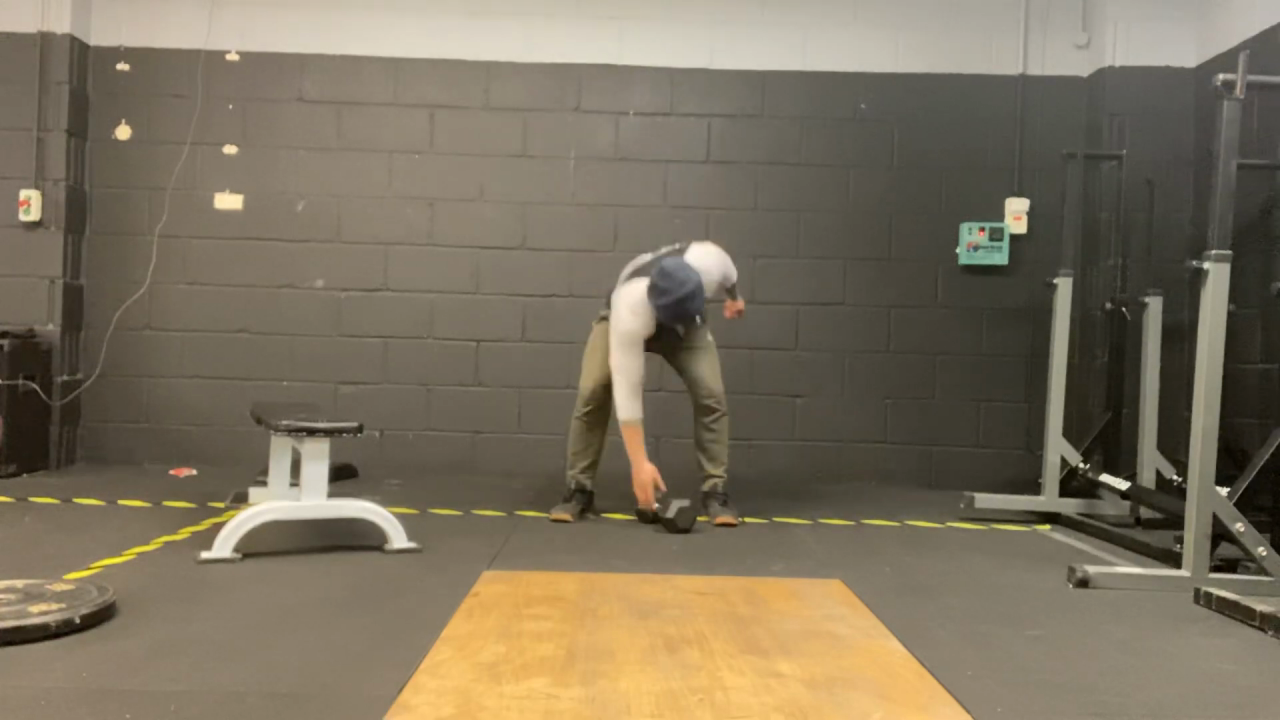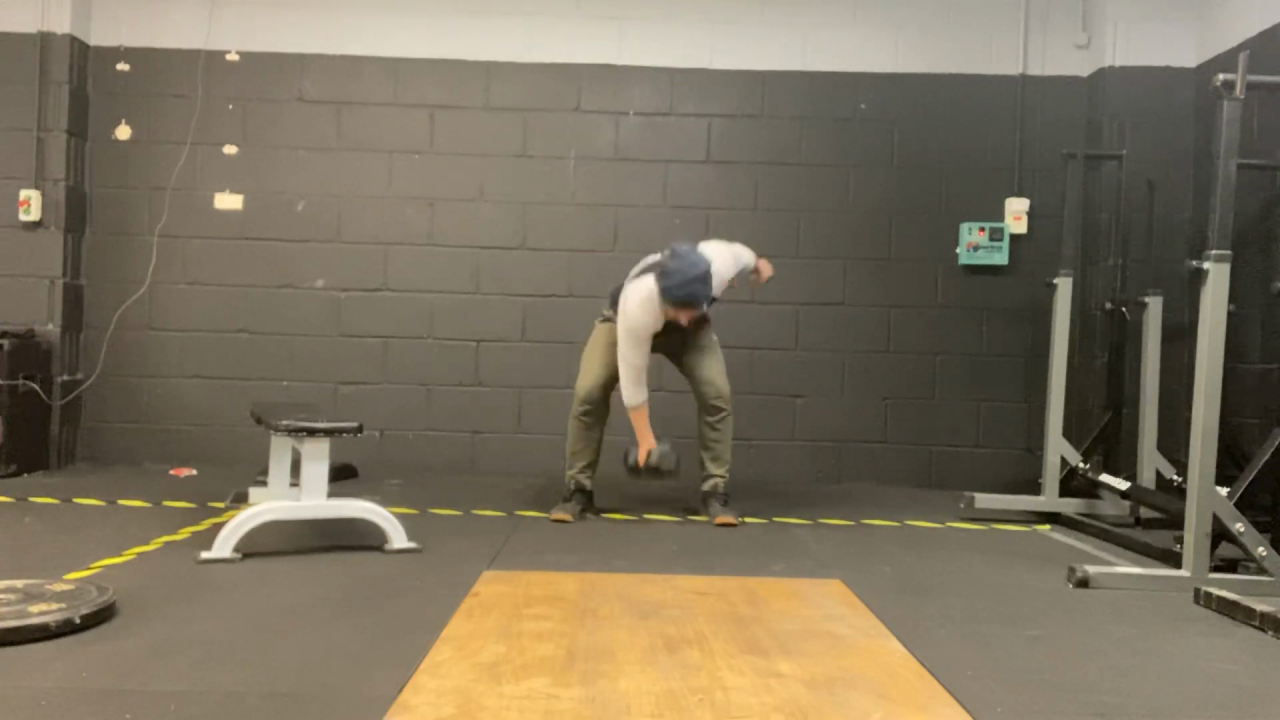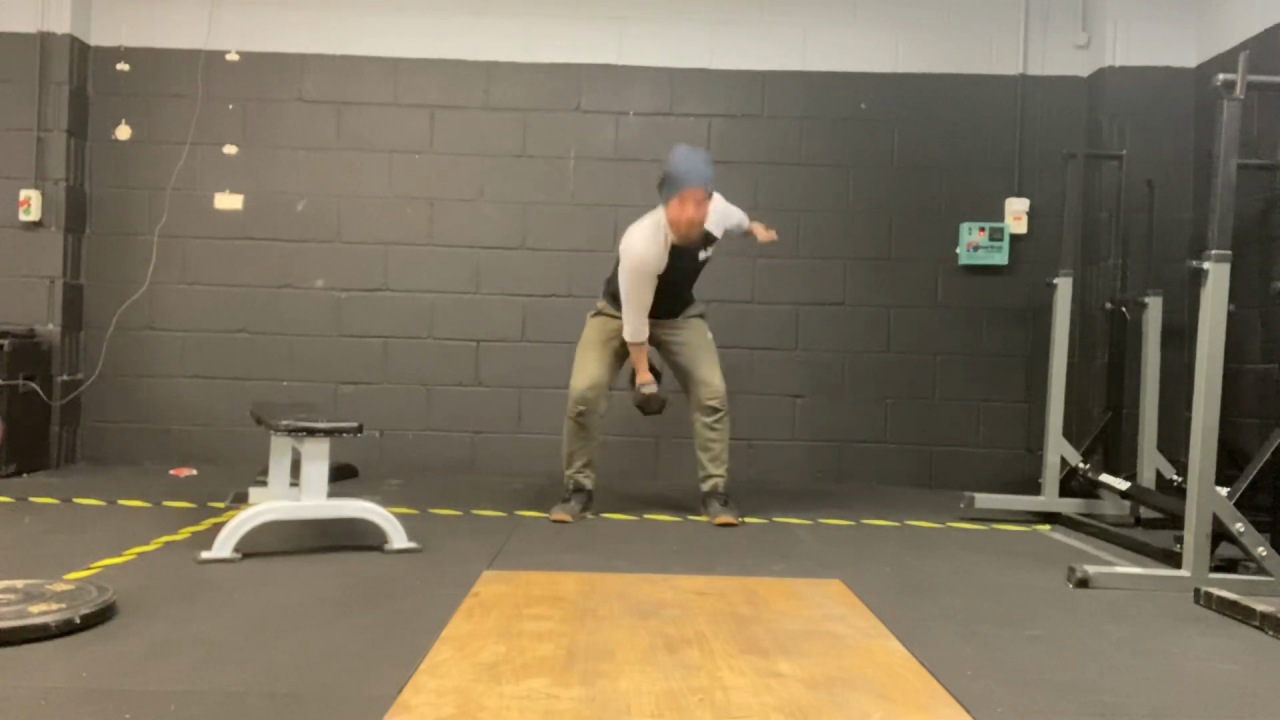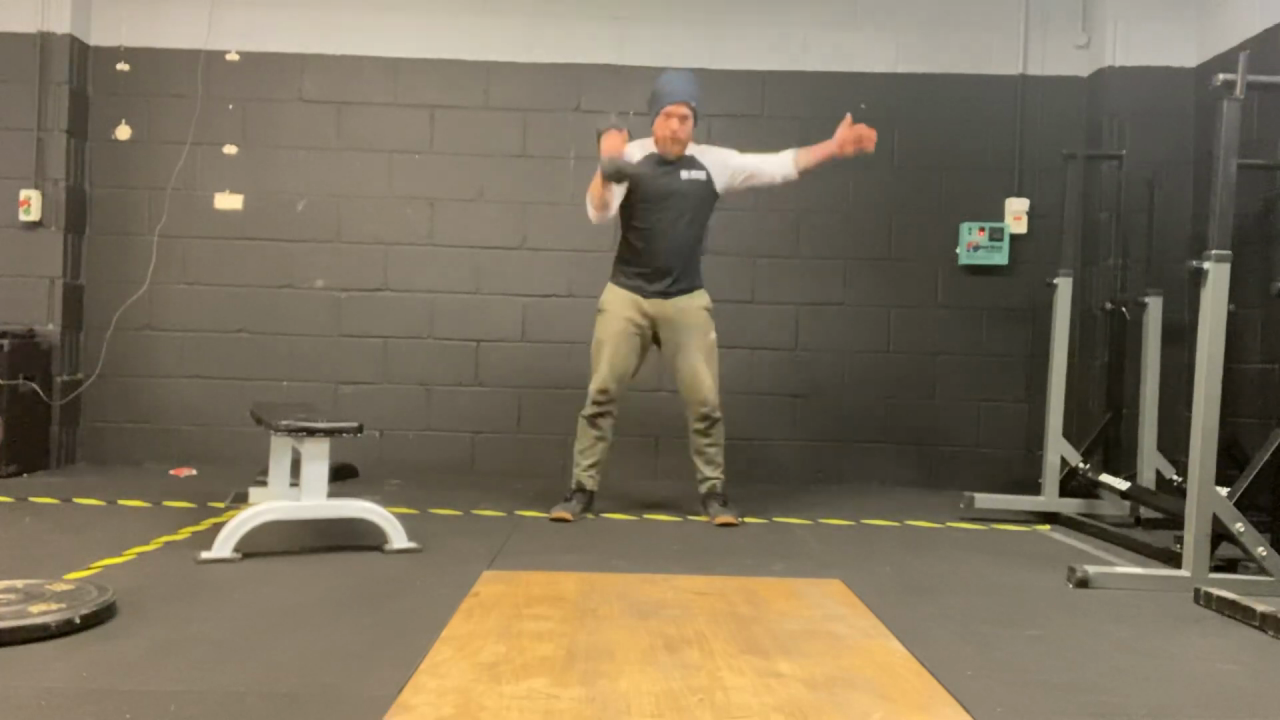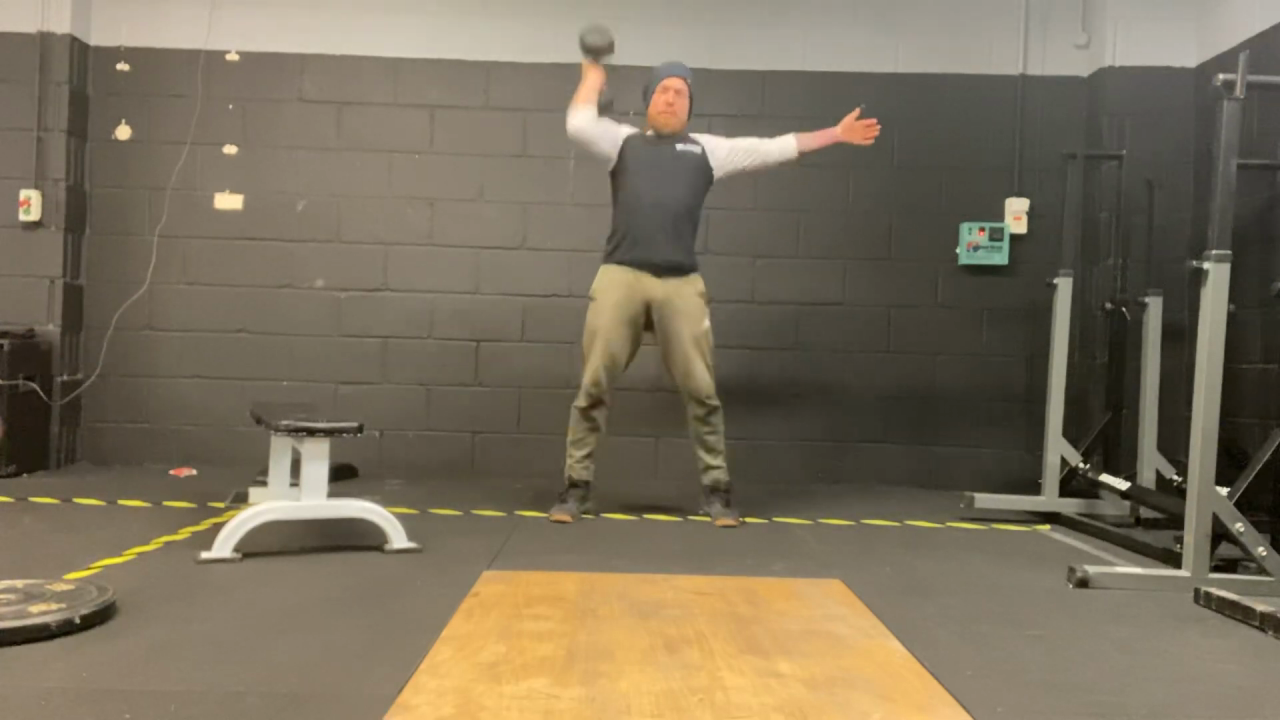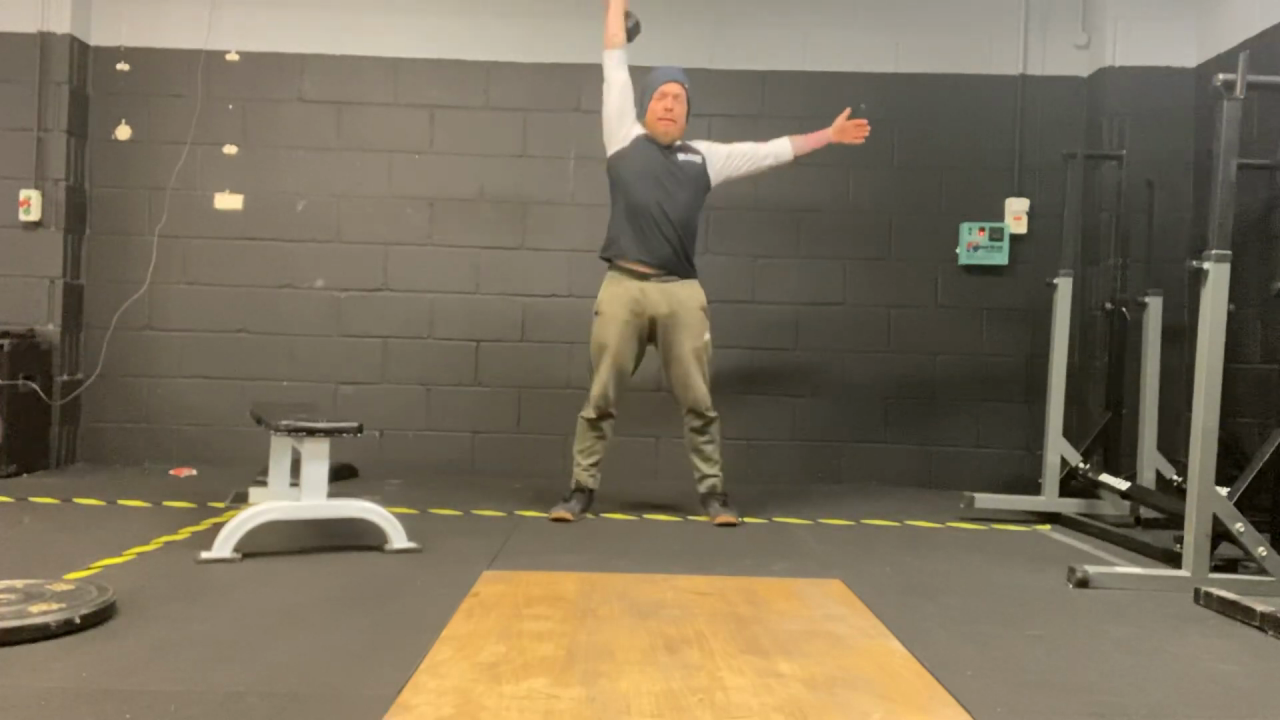
dt=0.5s
person 1, frame 1
left shoulder: (709, 263)
right shoulder: (629, 308)
right elbow: (627, 397)
left wrist: (734, 297)
right wrist: (641, 464)
left hip: (686, 323)
right hip: (626, 323)
left knee: (711, 395)
right knee: (592, 393)
left ankle: (715, 492)
right ankle: (579, 490)
person 1, frame 2
left shoulder: (719, 261)
right shoulder: (636, 303)
left elbow: (742, 254)
right elbow: (631, 377)
left wrist: (759, 264)
right wrist: (643, 436)
right hip: (624, 325)
left knee: (715, 394)
right knee: (589, 392)
left ankle: (714, 493)
right ankle: (579, 491)
person 1, frame 3
left shoulder: (717, 210)
right shoulder: (641, 242)
right elbow: (635, 319)
left wrist: (754, 228)
right wrist: (641, 371)
left hip: (679, 315)
right hip: (619, 314)
left knee: (711, 394)
right knee: (584, 393)
left ankle: (715, 493)
right ankle: (578, 489)
person 1, frame 4
left shoulder: (713, 162)
right shoulder: (629, 154)
left elbow: (777, 166)
right elbow: (597, 213)
left wrist: (833, 147)
right wrist: (606, 165)
left hip: (686, 300)
right hip: (626, 296)
left knee: (704, 400)
right knee: (602, 393)
left ankle: (713, 491)
right ankle: (582, 489)
person 1, frame 5
left shoulder: (705, 148)
right shoulder: (624, 140)
left elbow: (772, 149)
right elbow: (578, 125)
left wrist: (835, 134)
right wrist: (592, 78)
left hip: (680, 285)
right hip: (619, 279)
left knee: (701, 391)
right knee: (593, 386)
left ankle: (716, 489)
right ankle: (576, 486)
person 1, frame 6
left shoulder: (705, 157)
right shoulder: (624, 139)
left elbow: (771, 152)
right elbow: (614, 68)
left wrist: (828, 135)
left hip: (682, 293)
right hip: (623, 288)
left knee: (697, 401)
right knee: (601, 396)
left ankle: (712, 491)
right ankle: (581, 488)
